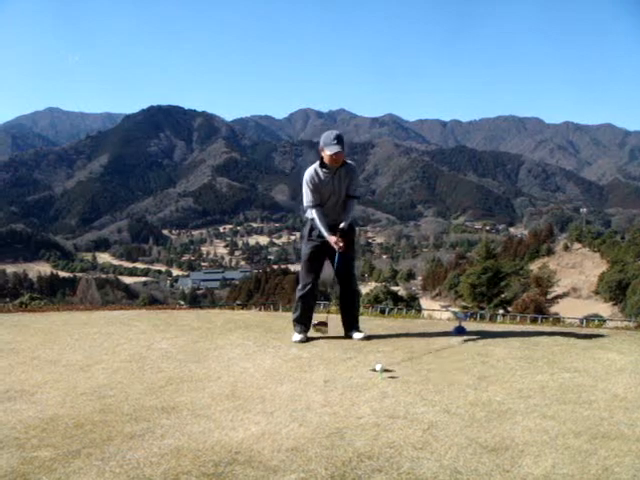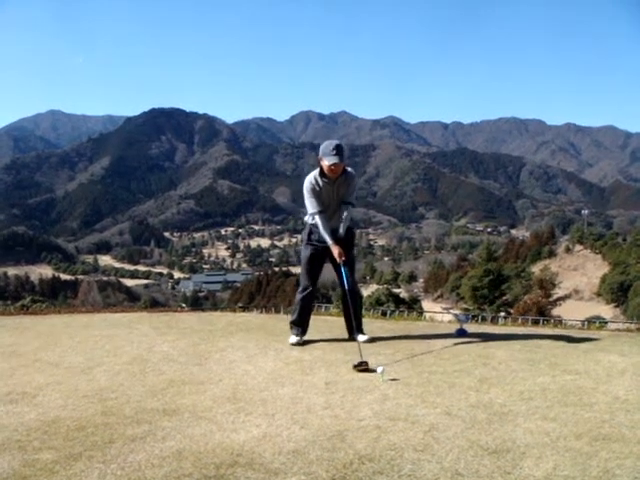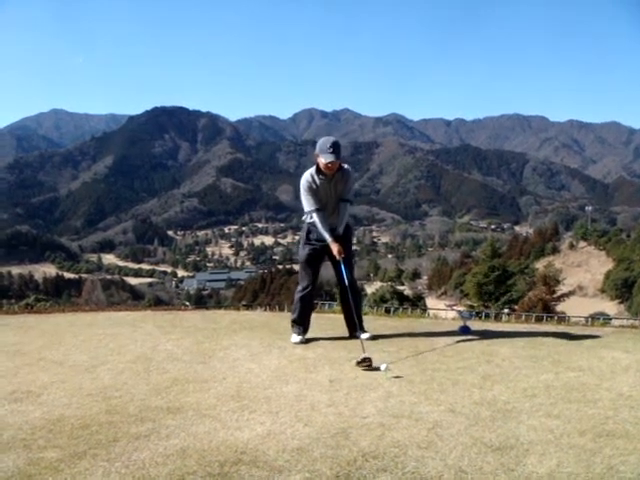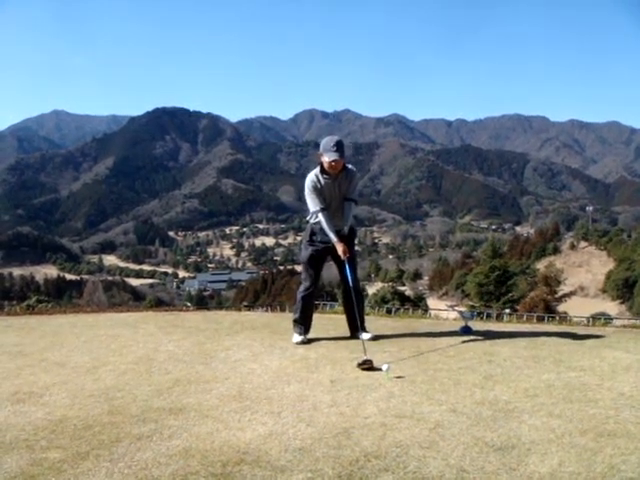
dt=1s
person 1, frame 1
left shoulder: (350, 170)
right shoulder: (311, 174)
left elbow: (352, 200)
right elbow: (313, 208)
left wrist: (343, 226)
right wrist: (328, 235)
left hip: (343, 229)
right hip: (316, 230)
left knee: (348, 281)
right knee: (308, 281)
left ankle: (351, 326)
right ankle: (301, 328)
person 1, frame 2
left shoulder: (350, 177)
right shoulder: (311, 181)
left elbow: (346, 207)
right elbow: (318, 215)
left wrist: (339, 238)
right wrist: (331, 245)
left hip: (342, 234)
right hip: (315, 234)
left knee: (350, 284)
right knee: (307, 284)
left ankle: (355, 329)
right ankle: (297, 330)
person 1, frame 3
left shoulder: (347, 174)
right shoulder: (308, 179)
left elbow: (344, 204)
right elbow: (315, 214)
left wrist: (338, 234)
right wrist: (330, 242)
left hip: (340, 231)
right hip: (314, 233)
left knee: (348, 281)
right knee: (306, 282)
left ankle: (356, 328)
right ankle: (299, 329)
person 1, frame 4
left shoulder: (351, 174)
right shoulder: (312, 180)
left elbow: (349, 204)
right elbow: (321, 214)
left wrist: (344, 234)
right wrist: (336, 241)
left hip: (343, 233)
right hip: (318, 233)
left knee: (351, 282)
right knee: (309, 282)
left ankle: (357, 327)
right ankle: (300, 329)
